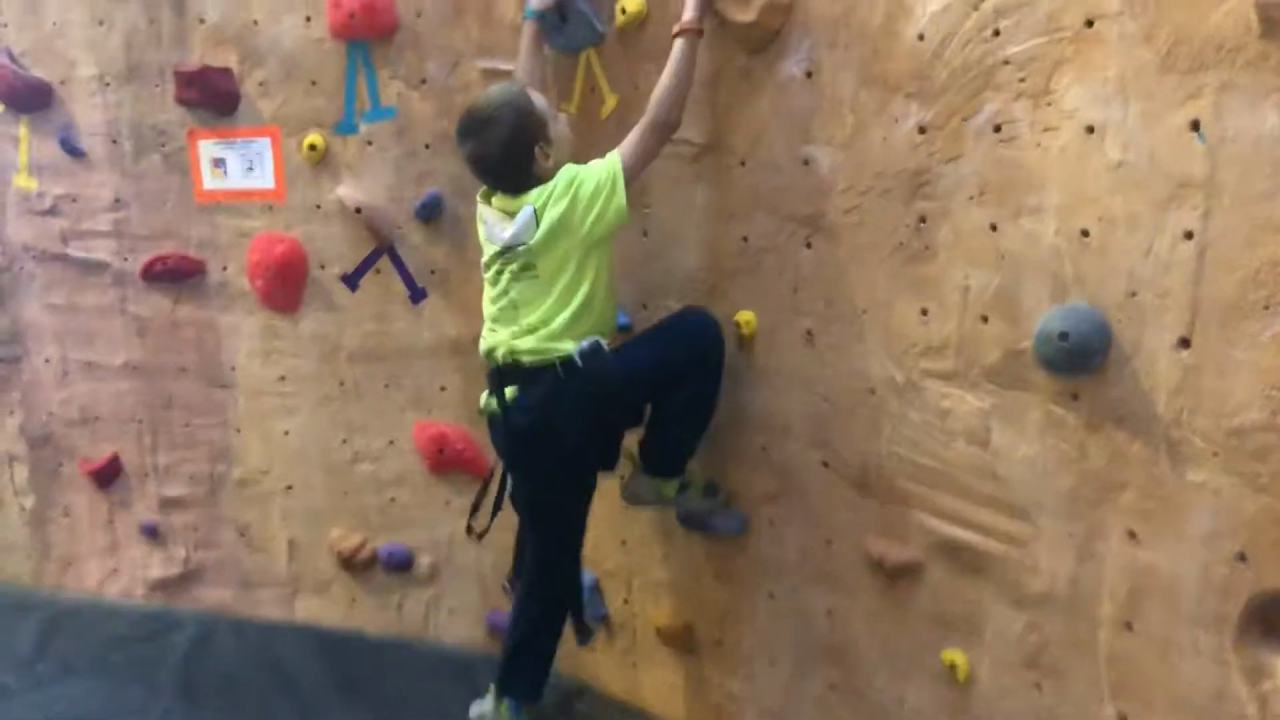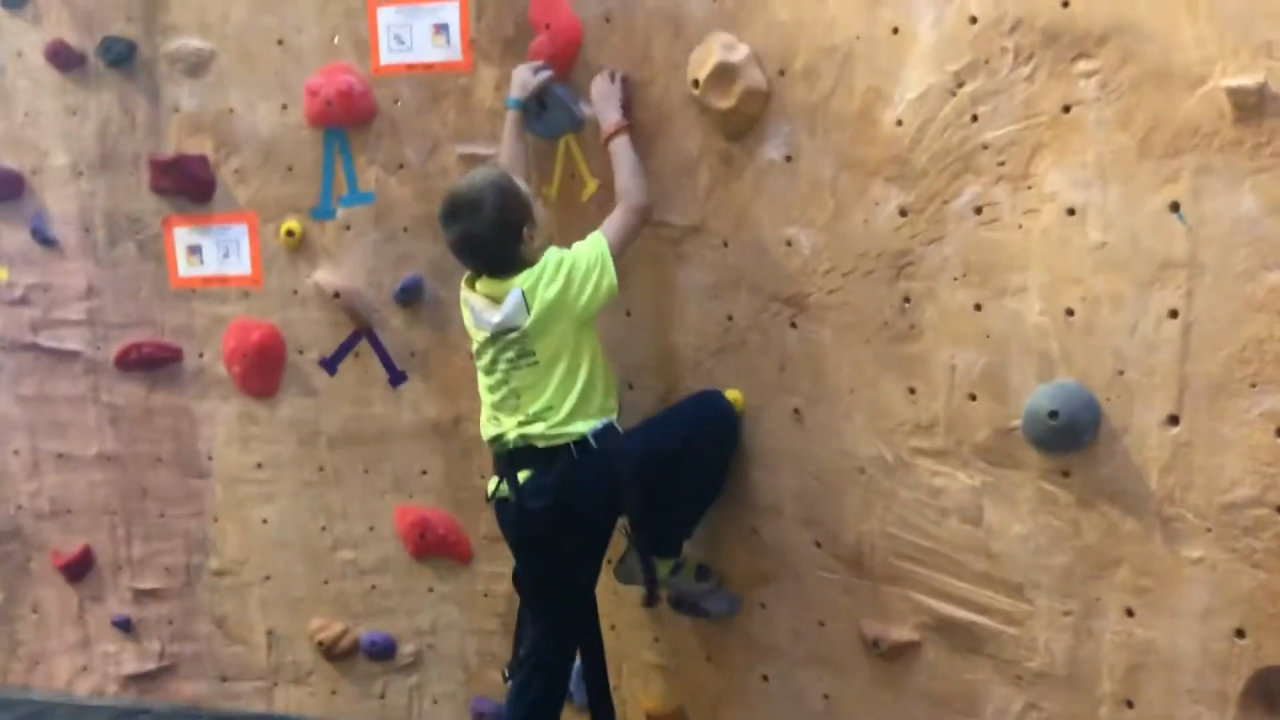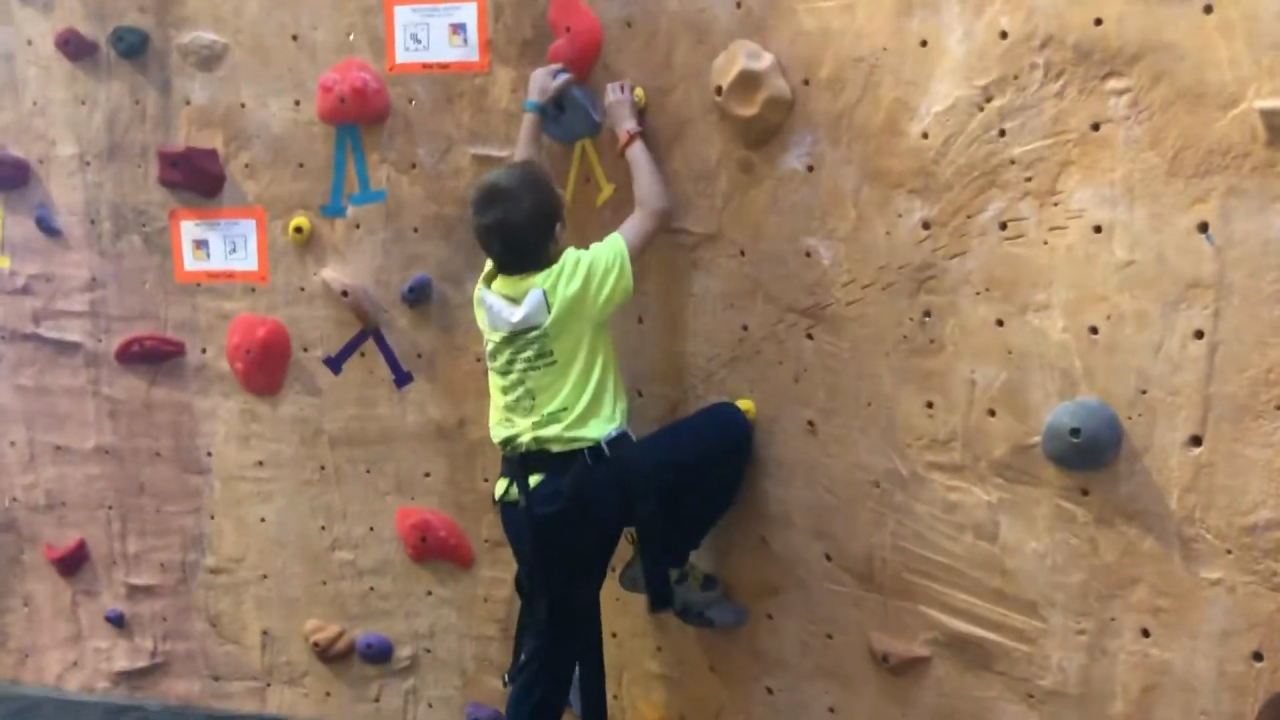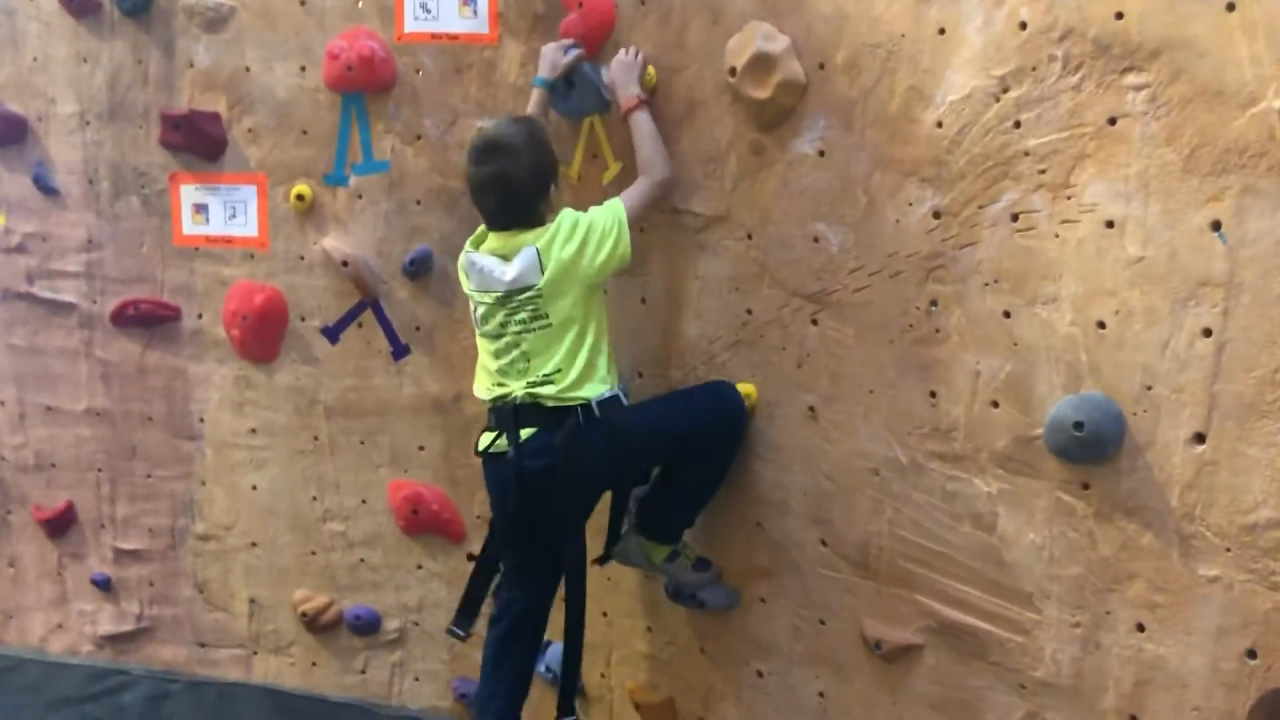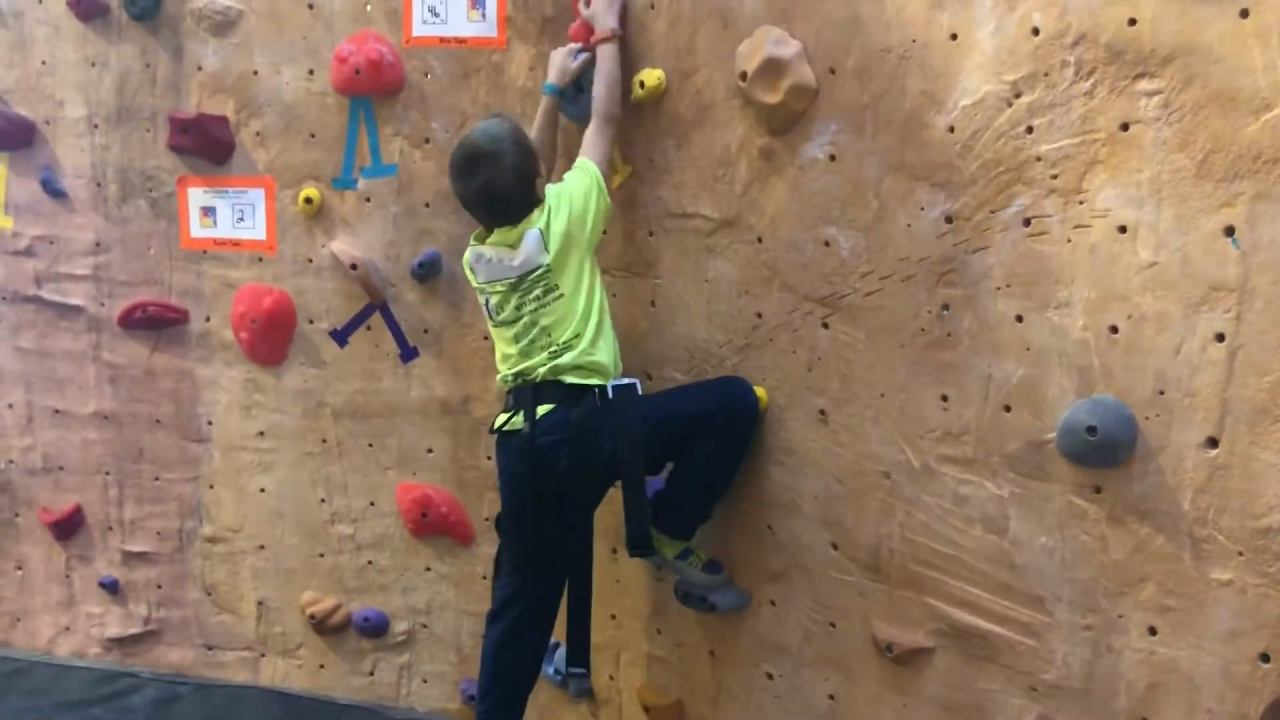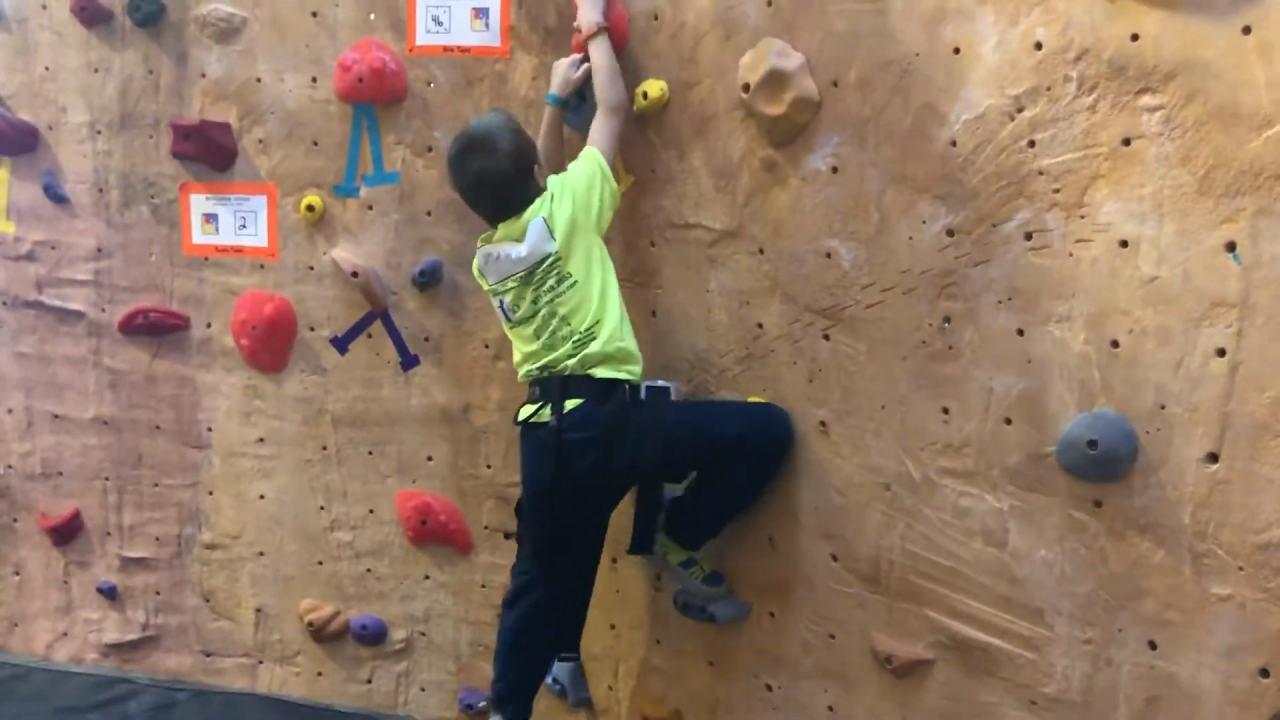
dt=0.3s
person 1, frame 1
left shoulder: (493, 200)
right shoulder: (572, 197)
left elbow: (515, 104)
right elbow: (659, 123)
left hip: (511, 406)
right hip: (564, 395)
left knee: (547, 551)
right knee: (696, 334)
right ankle: (660, 473)
person 1, frame 2
left shoulder: (475, 291)
right shoulder: (558, 280)
left elbow: (499, 194)
right elbow: (634, 206)
left wrist: (516, 106)
right wrist: (613, 122)
left hip: (520, 489)
right hip: (578, 476)
left knee: (548, 631)
right knee: (712, 415)
right ankle: (656, 555)
person 1, frame 3
left shoulder: (488, 288)
right shoulder: (577, 277)
left elbow: (512, 200)
right elbow: (656, 207)
left wrist: (532, 112)
right wrist: (627, 127)
left hip: (525, 495)
right hip: (590, 480)
left knee: (549, 641)
right knee: (727, 428)
right ankle: (661, 565)
person 1, frame 4
left shoulder: (475, 254)
right shoulder: (573, 240)
left elbow: (506, 178)
right elbow: (657, 176)
left wrist: (541, 88)
right wrist: (630, 95)
left hip: (507, 452)
right hip: (578, 438)
left knee: (521, 598)
right knee: (721, 406)
right ankle: (652, 537)
person 1, frame 5
left shoulder: (477, 256)
right shoulder: (564, 216)
left elbow: (520, 188)
right elbow: (607, 118)
left wrist: (551, 89)
left hip: (524, 436)
right hip: (590, 421)
left knee: (524, 592)
right knee: (734, 402)
right ankle: (667, 534)
person 1, frame 6
left shoulder: (487, 257)
right shoulder: (566, 208)
left elbow: (536, 190)
right elbow: (614, 110)
left wrist: (555, 98)
left hip: (546, 430)
right hip: (610, 418)
left knee: (543, 579)
right knee: (767, 429)
right ankle: (676, 539)
